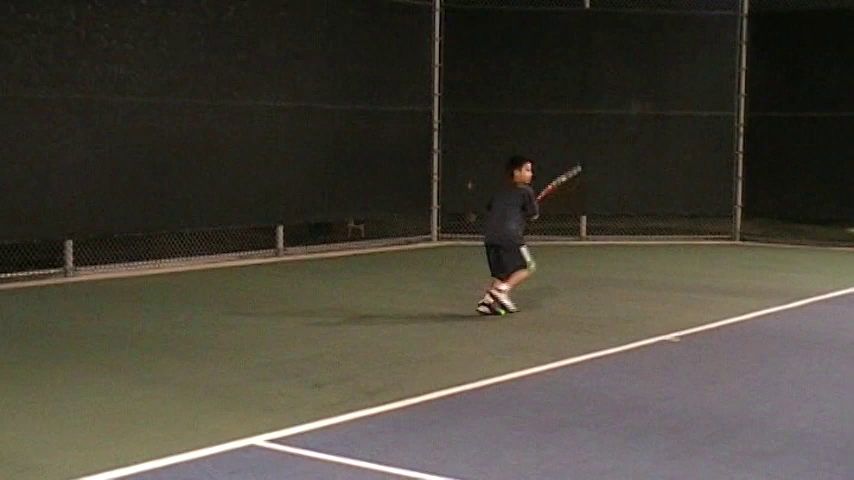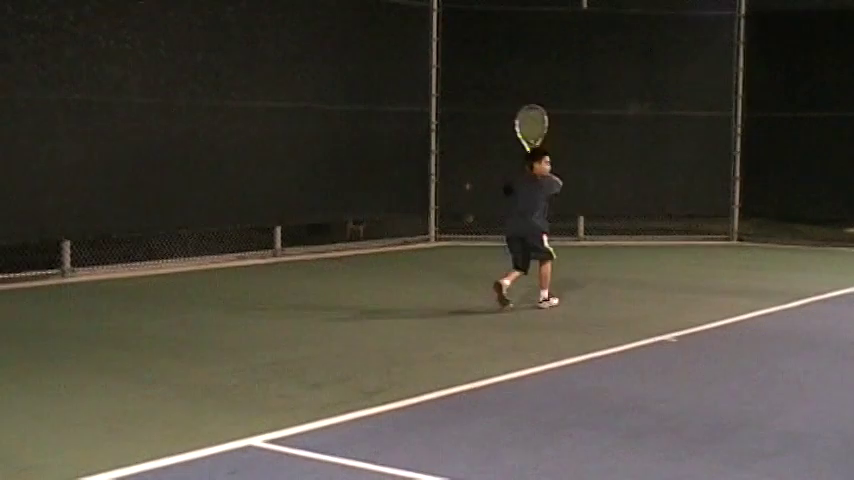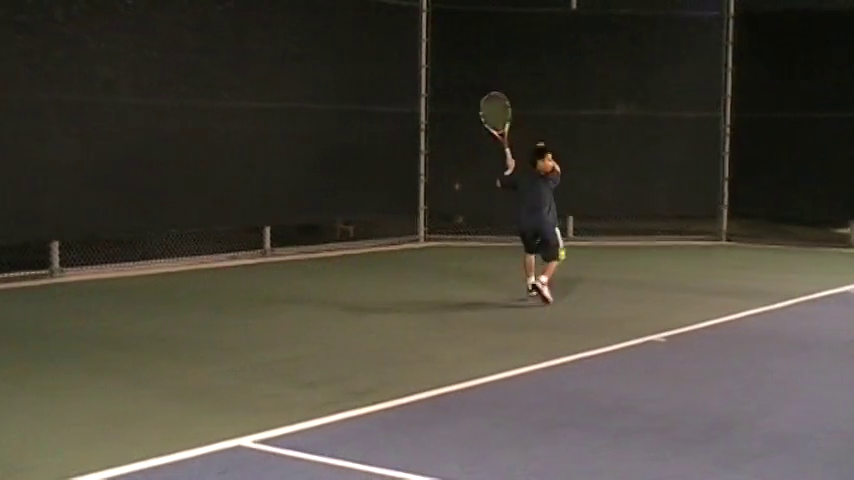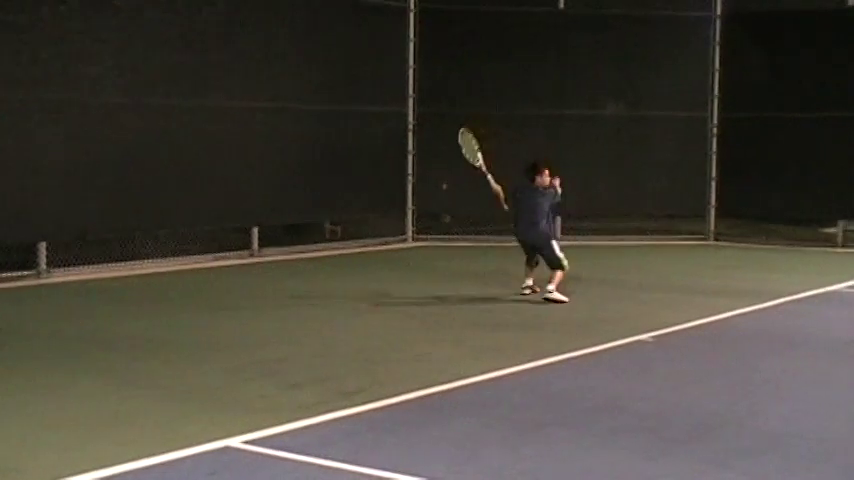
dt=0.2s
person 1, frame 1
left shoulder: (500, 192)
right shoulder: (525, 192)
left elbow: (490, 208)
right elbow: (533, 215)
right wrist: (532, 203)
left hip: (491, 237)
right hip: (509, 236)
left knee: (501, 275)
right knee: (526, 269)
left ankle: (486, 301)
right ankle: (501, 290)
person 1, frame 2
left shoulder: (518, 181)
right shoulder: (546, 184)
left elbow: (506, 190)
right elbow: (559, 184)
right wrist: (547, 175)
left hip: (512, 230)
right hip: (534, 229)
left knee: (520, 268)
right knee: (547, 259)
left ankle: (503, 283)
right ankle: (544, 298)
person 1, frame 3
left shoulder: (520, 176)
right shoulder: (549, 179)
left elbow: (501, 183)
right elbow: (557, 171)
left wrist: (510, 169)
right wrist: (542, 149)
left hip: (525, 224)
right hip: (546, 224)
left knee: (530, 252)
right knee: (555, 257)
left ankle: (531, 284)
right ankle: (541, 282)
person 1, frame 4
left shoulder: (519, 192)
right shoulder: (548, 193)
left elbow: (508, 208)
right elbow: (557, 195)
left wrist: (498, 192)
right wrist: (556, 185)
left hip: (524, 237)
right hip: (544, 236)
left knee: (532, 260)
right knee: (560, 267)
left ankle: (528, 285)
right ankle: (551, 290)
